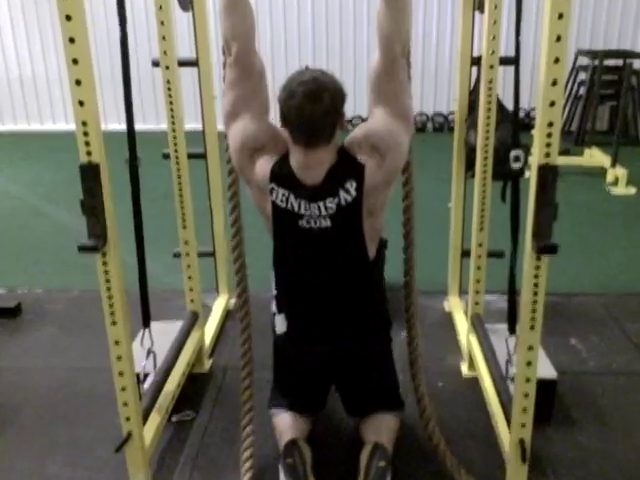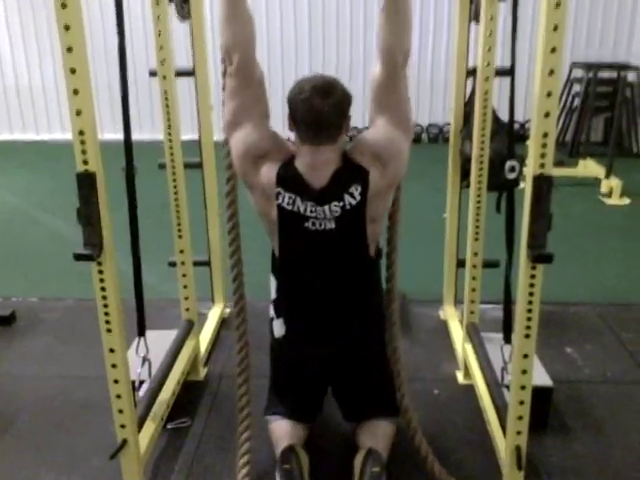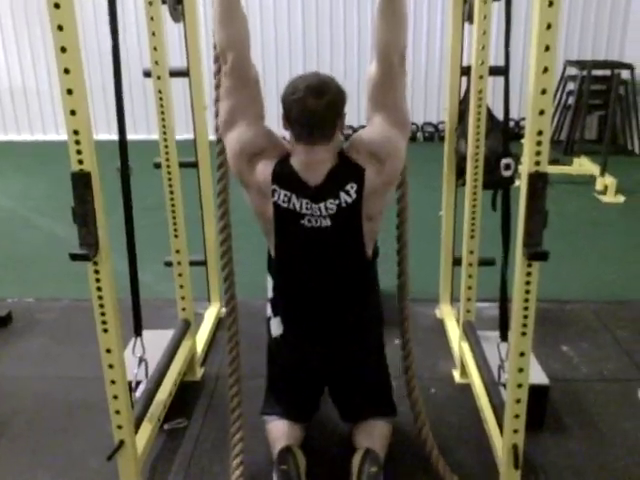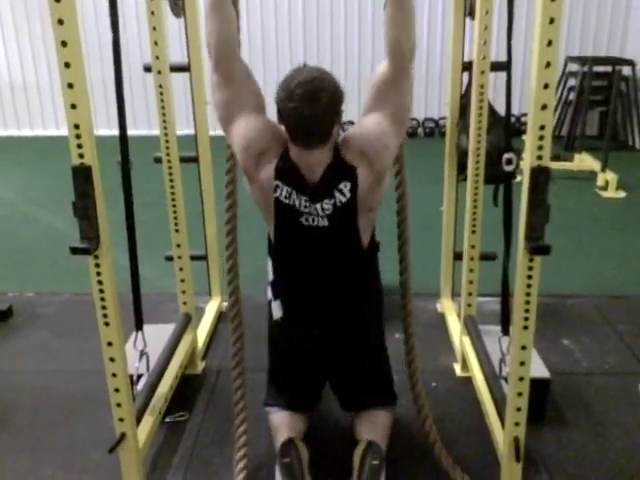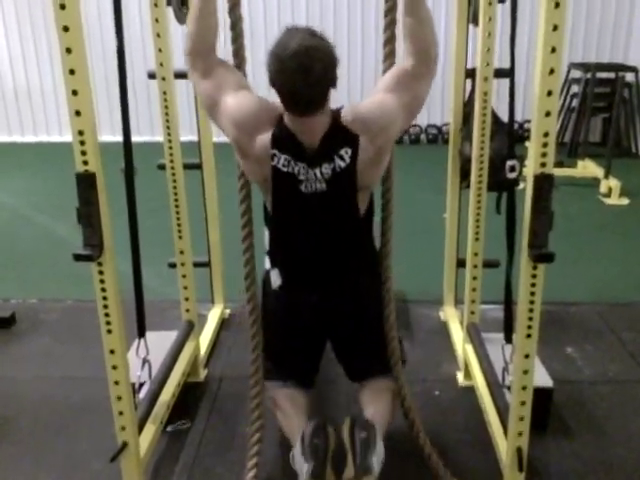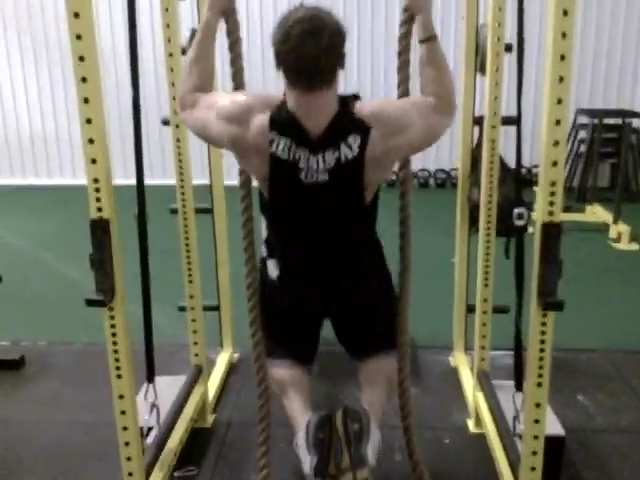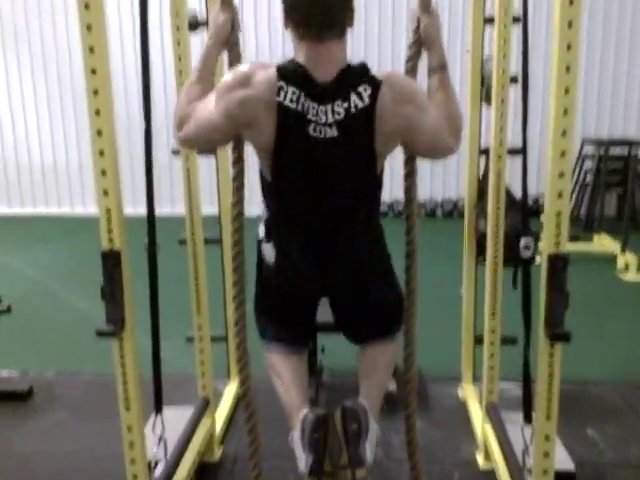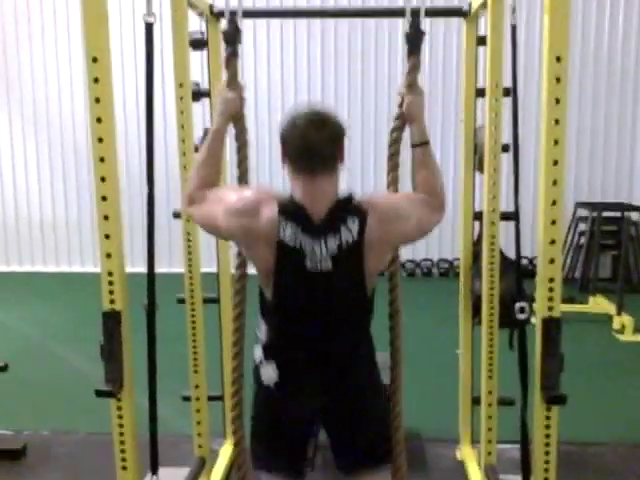
dt=0.3s
person 1, frame 1
left shoulder: (261, 167)
right shoulder: (372, 166)
left elbow: (239, 54)
right elbow: (392, 54)
left hip: (295, 329)
right hip: (363, 329)
left knee: (290, 406)
right knee: (380, 407)
person 1, frame 2
left shoulder: (264, 173)
right shoulder: (375, 170)
left elbow: (239, 62)
right elbow: (393, 63)
left hip: (293, 332)
right hip: (360, 332)
left knee: (286, 411)
right knee: (377, 413)
person 1, frame 3
left shoulder: (260, 171)
right shoulder: (372, 169)
left elbow: (234, 62)
right elbow: (389, 63)
left hip: (291, 331)
right hip: (357, 331)
left knee: (283, 412)
right knee: (373, 413)
person 1, frame 4
left shoulder: (261, 160)
right shoulder: (367, 160)
left elbow: (225, 62)
right elbow: (398, 62)
left hip: (291, 318)
right hip: (357, 317)
left knee: (285, 402)
right knee: (374, 401)
person 1, frame 5
left shoulder: (253, 135)
right shoulder: (368, 134)
left elbow: (201, 62)
right elbow: (422, 63)
left hip: (287, 288)
right hip: (356, 286)
left knee: (284, 380)
right knee: (376, 375)
left ankle: (303, 439)
right ankle: (369, 430)
person 1, frame 6
left shoulder: (250, 123)
right shoulder: (379, 126)
left elbow: (187, 102)
right elbow: (443, 108)
left hip: (288, 272)
right hip: (359, 273)
left knee: (284, 356)
right knee: (380, 348)
left ankle: (305, 425)
right ankle: (366, 421)
person 1, frame 7
left shoulder: (252, 88)
right shoulder: (392, 95)
left elbow: (186, 128)
right elbow: (449, 139)
left wrist: (213, 45)
right wrist: (436, 56)
left hip: (287, 252)
right hip: (359, 253)
left knee: (281, 339)
right knee: (382, 331)
left ankle: (302, 425)
right ankle: (365, 417)
person 1, frame 8
left shoulder: (258, 216)
right shoulder: (377, 221)
left elbow: (195, 198)
right elbow: (434, 205)
left wrist: (222, 120)
right wrist: (418, 127)
left hip: (283, 378)
right hip: (351, 378)
